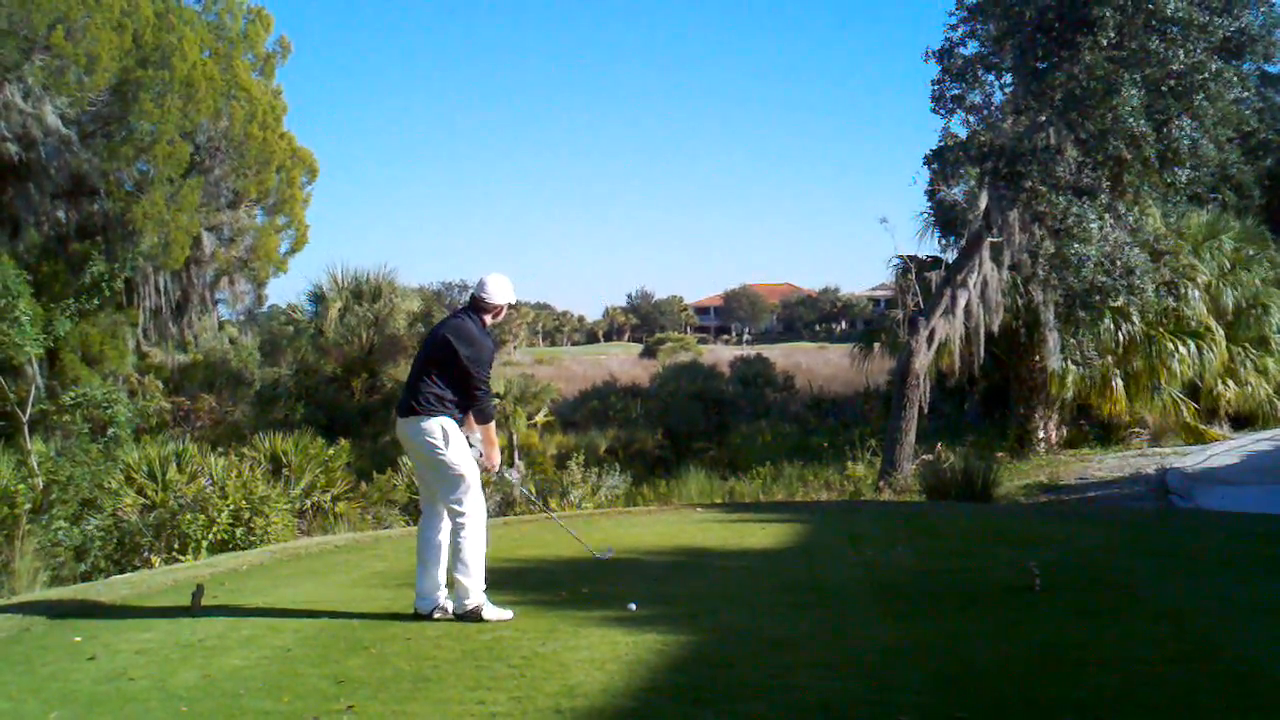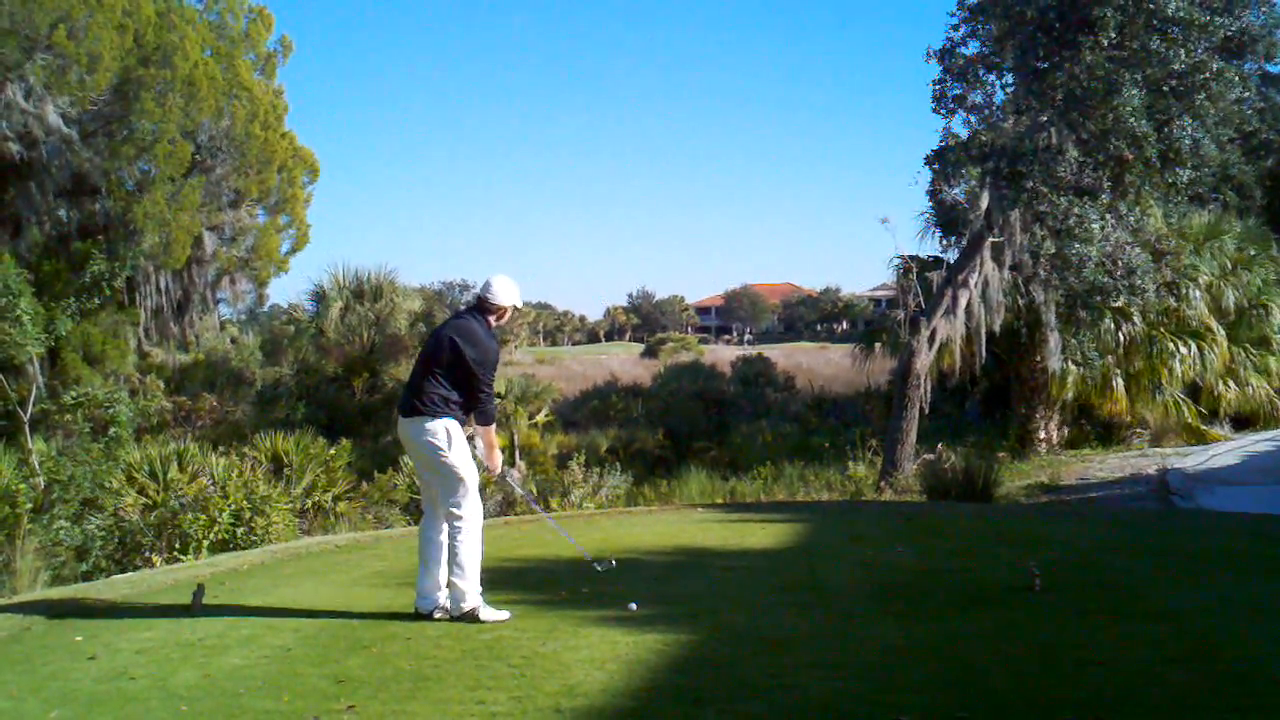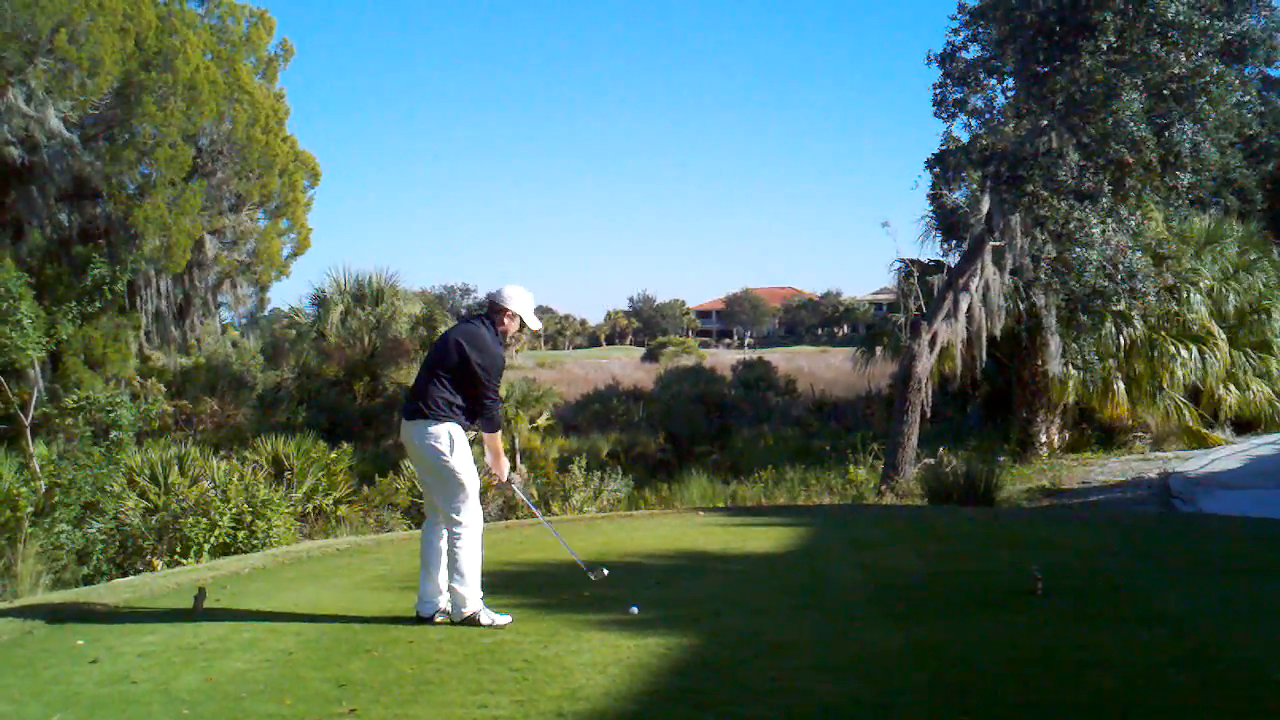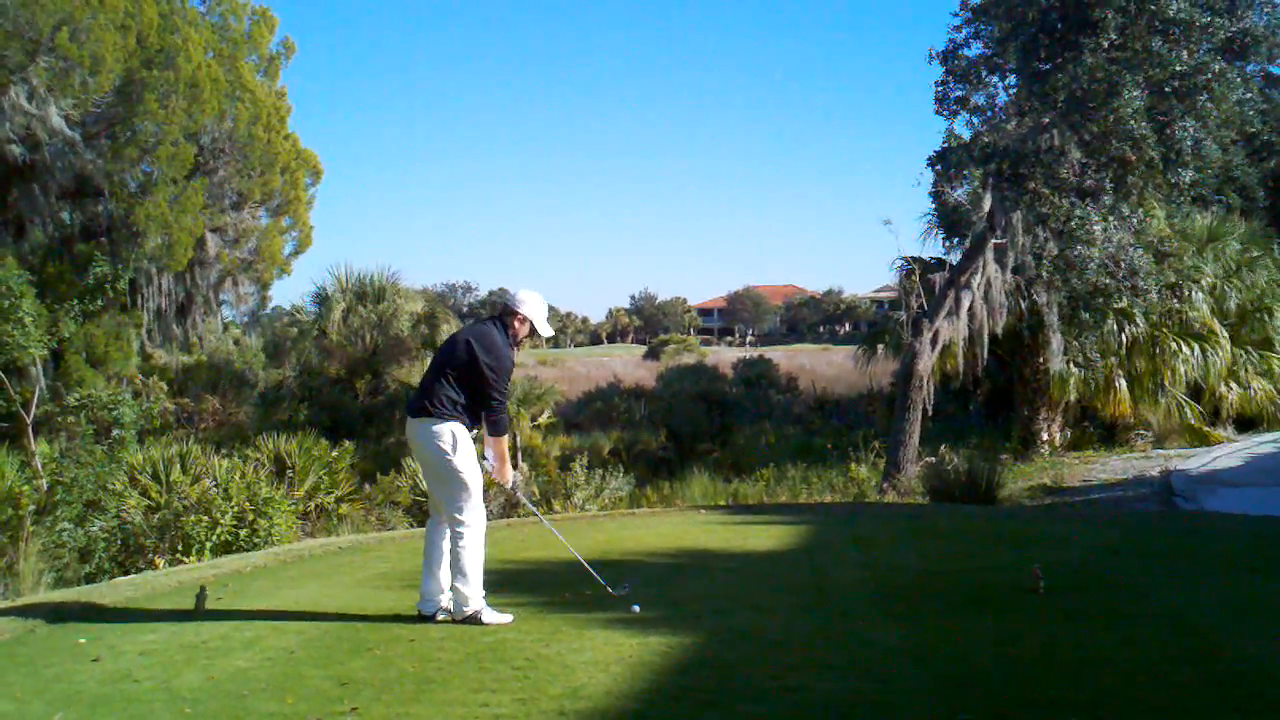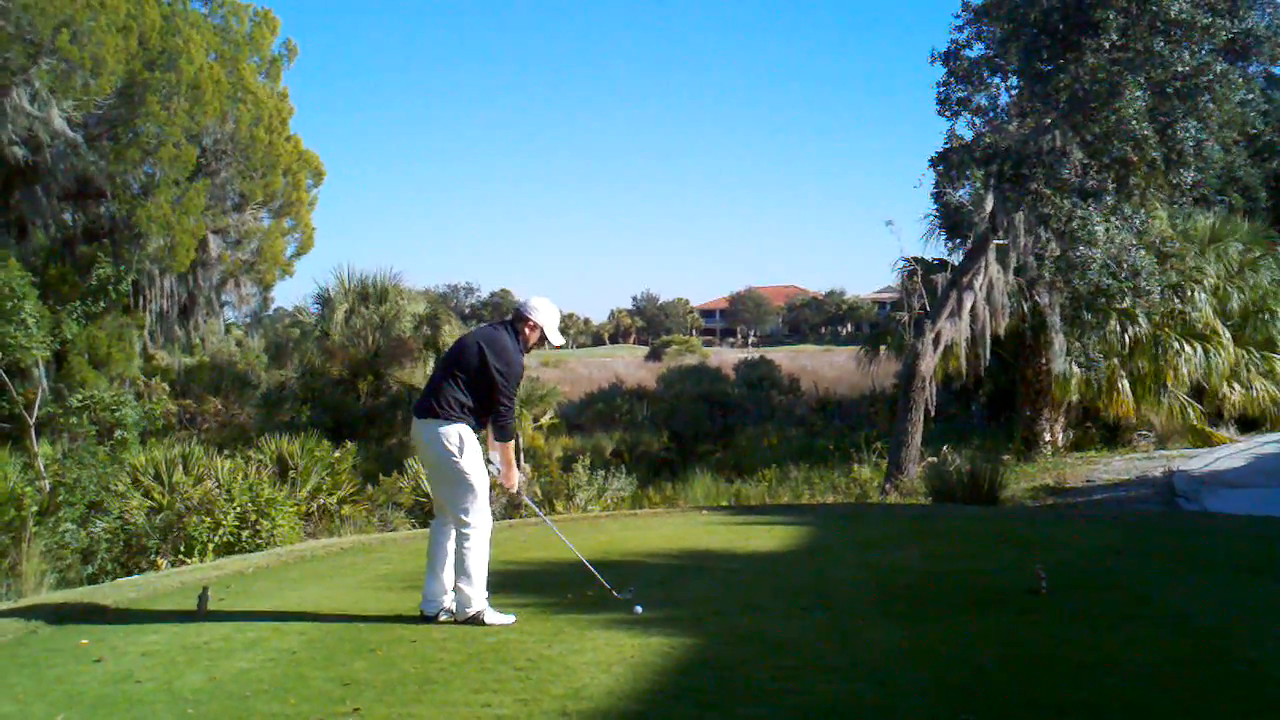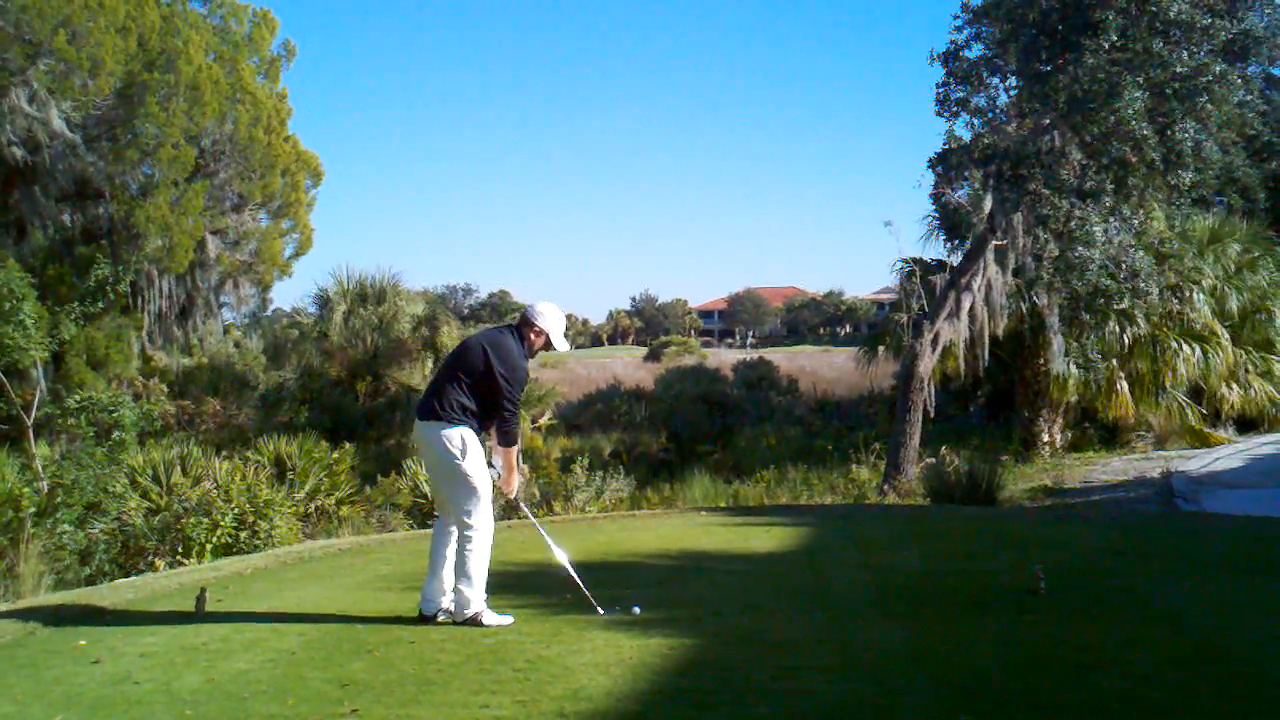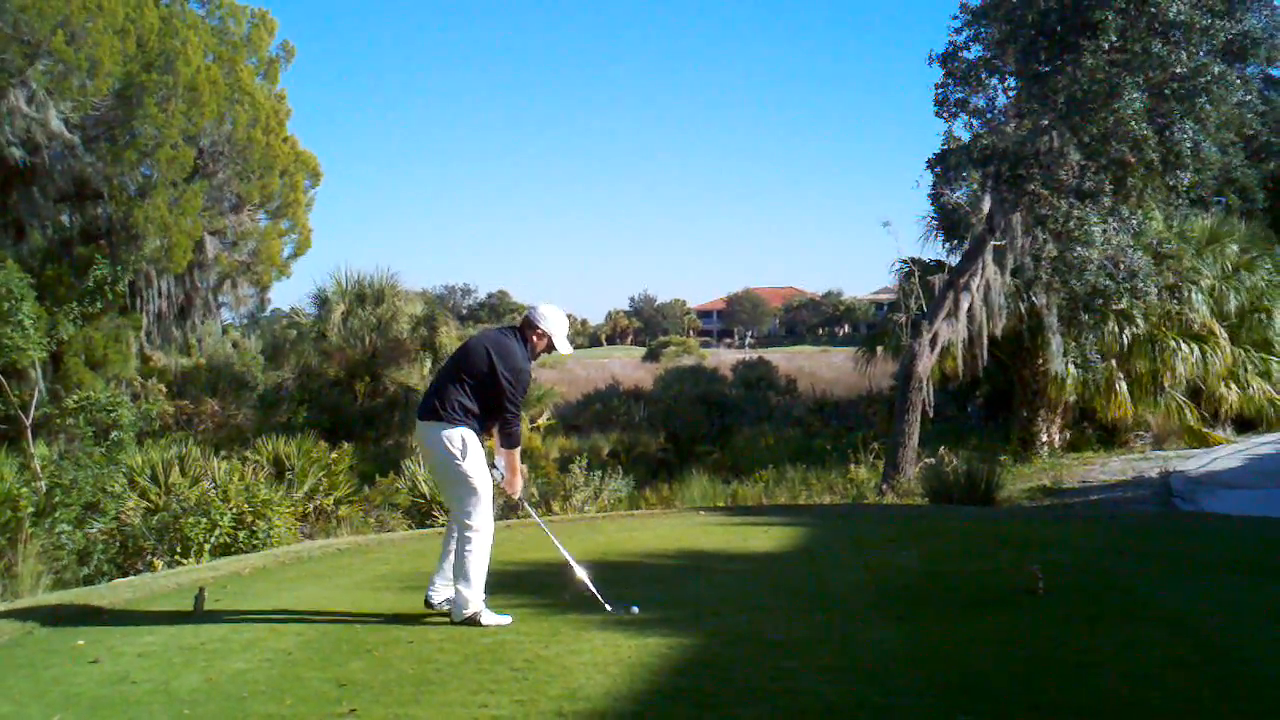
dt=0.2s
person 1, frame 1
left shoulder: (452, 324)
right shoulder: (478, 340)
right elbow: (481, 399)
left wrist: (471, 431)
right wrist: (492, 447)
left hip: (412, 422)
right hip: (434, 424)
left knee: (435, 512)
right knee: (469, 510)
left ankle: (430, 600)
right ankle: (470, 601)
person 1, frame 2
left shoulder: (456, 325)
right shoulder: (482, 341)
right elbow: (483, 401)
left wrist: (480, 441)
right wrist: (492, 449)
left hip: (413, 422)
right hip: (436, 425)
left knee: (436, 512)
right knee: (466, 513)
left ankle: (430, 600)
right ankle: (466, 603)
person 1, frame 3
left shoulder: (467, 331)
right shoulder: (488, 347)
right elbow: (489, 407)
left wrist: (488, 448)
right wrist: (498, 457)
left hip: (417, 426)
right hip: (439, 430)
left knee: (439, 518)
right knee: (466, 519)
left ankle: (432, 604)
right ankle: (467, 607)
person 1, frame 4
left shoulder: (479, 333)
right shoulder: (497, 349)
right elbow: (496, 410)
left wrist: (490, 447)
right wrist: (503, 462)
left hip: (422, 425)
right hip: (443, 429)
left knee: (443, 516)
right knee: (468, 518)
left ankle: (433, 602)
right ankle: (469, 606)
person 1, frame 5
left shoulder: (489, 336)
right shoulder: (508, 354)
right elbow: (503, 415)
left wrist: (495, 450)
right wrist: (509, 466)
left hip: (427, 425)
right hip: (449, 430)
left knee: (447, 517)
right knee: (474, 520)
left ankle: (436, 603)
right ankle: (471, 607)
person 1, frame 6
left shoulder: (493, 339)
right shoulder: (512, 359)
right elbow: (507, 420)
left wrist: (499, 455)
right wrist: (510, 472)
left hip: (429, 427)
right hip: (451, 432)
left knee: (450, 519)
right knee: (476, 521)
left ankle: (435, 604)
right ankle: (469, 608)
person 1, frame 7
left shoulder: (496, 339)
right shoulder: (515, 361)
right elbow: (510, 422)
left wrist: (501, 455)
right wrist: (514, 473)
left hip: (431, 427)
right hip: (452, 432)
left knee: (463, 515)
right knee: (477, 520)
left ankle: (442, 592)
right ankle: (467, 608)
